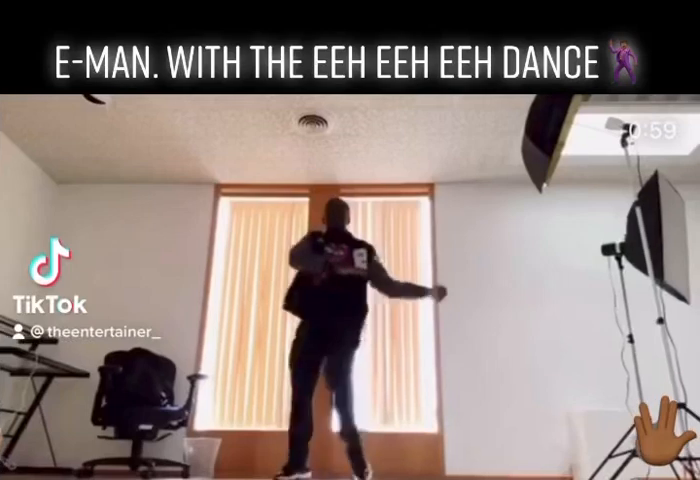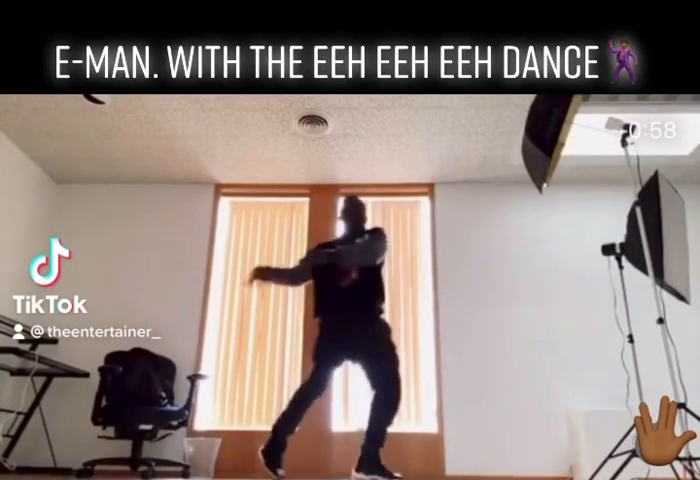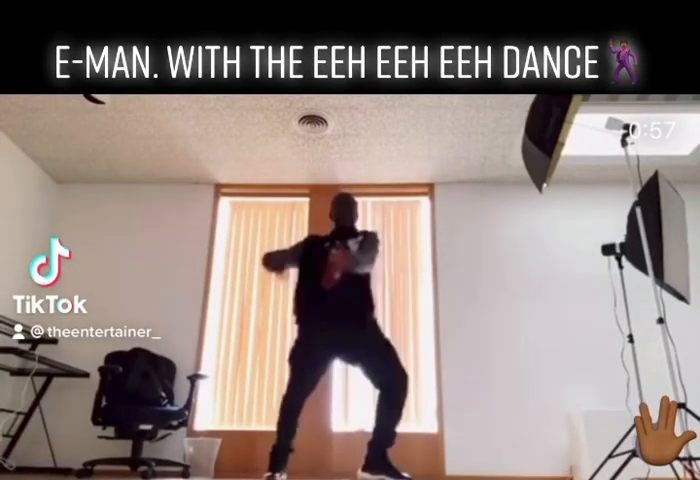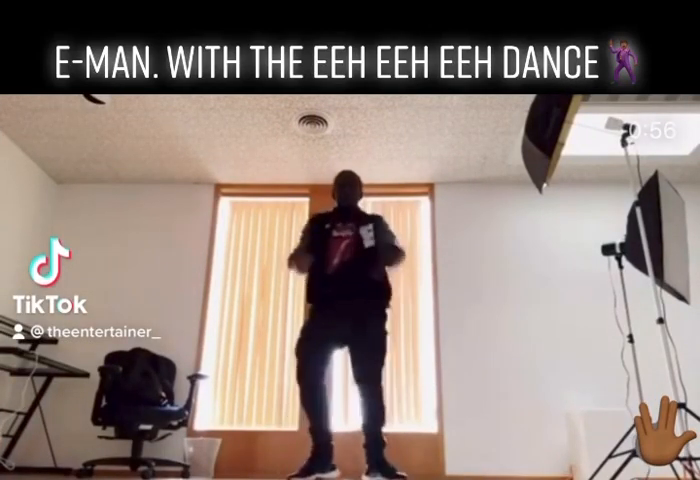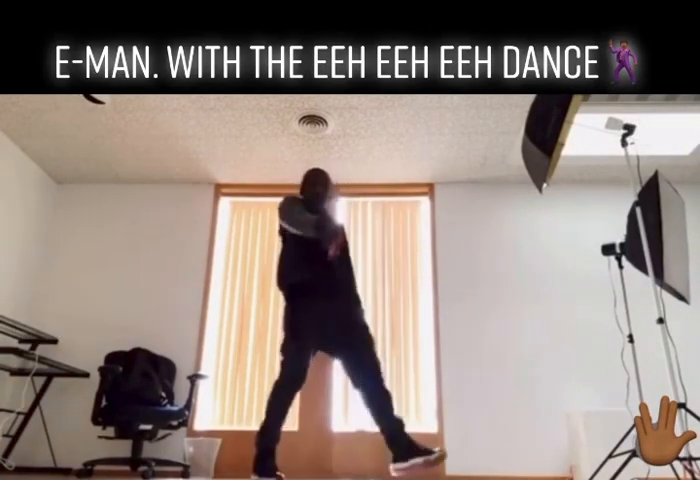
dt=1s
person 1, frame 1
left shoulder: (364, 250)
right shoulder: (312, 241)
left elbow: (388, 286)
right elbow: (296, 260)
left wrist: (427, 291)
right wrist: (335, 267)
left hip: (344, 323)
right hip: (312, 323)
left knee: (338, 376)
right knee: (301, 386)
left ankle: (355, 451)
person 1, frame 2
left shoulder: (374, 238)
right shoulder: (325, 249)
left elbow: (370, 254)
right elbow: (297, 276)
left wrist: (327, 257)
right wrist: (267, 273)
left hip: (369, 324)
right hip: (336, 324)
left knee: (390, 386)
right knee: (319, 382)
right ankle: (275, 446)
person 1, frame 3
left shoulder: (367, 240)
right shoulder: (312, 245)
left elbow: (365, 262)
right elbow: (272, 259)
left wrist: (348, 260)
right wrist: (278, 264)
left hip: (358, 325)
right hip: (317, 327)
left knee: (395, 380)
right knee: (298, 389)
person 1, frame 4
left shoulder: (374, 223)
right shoulder: (317, 224)
left elbow: (393, 253)
right elbow: (301, 256)
left wrist: (390, 257)
right wrist: (301, 260)
left hip: (366, 311)
right hip: (326, 310)
left knee: (368, 380)
right knee: (308, 374)
person 1, frame 5
left shoulder: (333, 227)
right shoulder: (292, 208)
right elbow: (300, 223)
left wrist: (353, 307)
right wrist: (324, 227)
left hip: (339, 305)
right hip: (307, 305)
left knee: (367, 373)
right knee: (292, 376)
left ankle: (401, 447)
